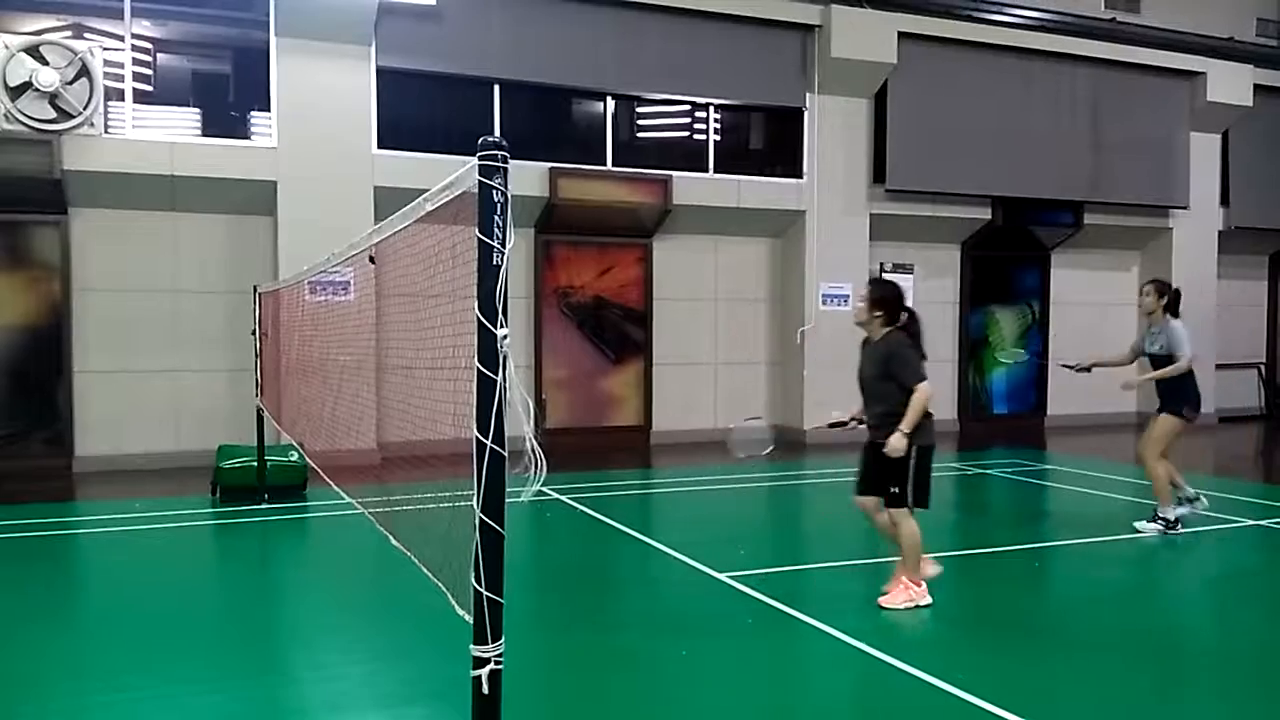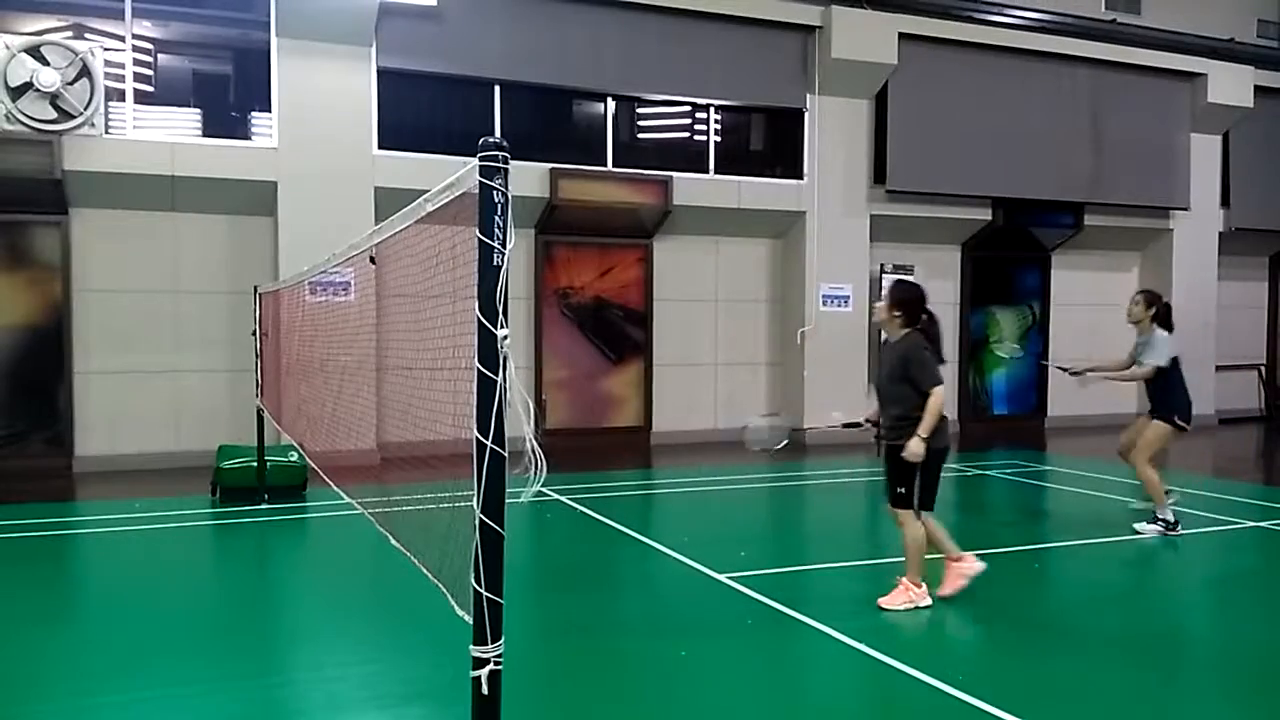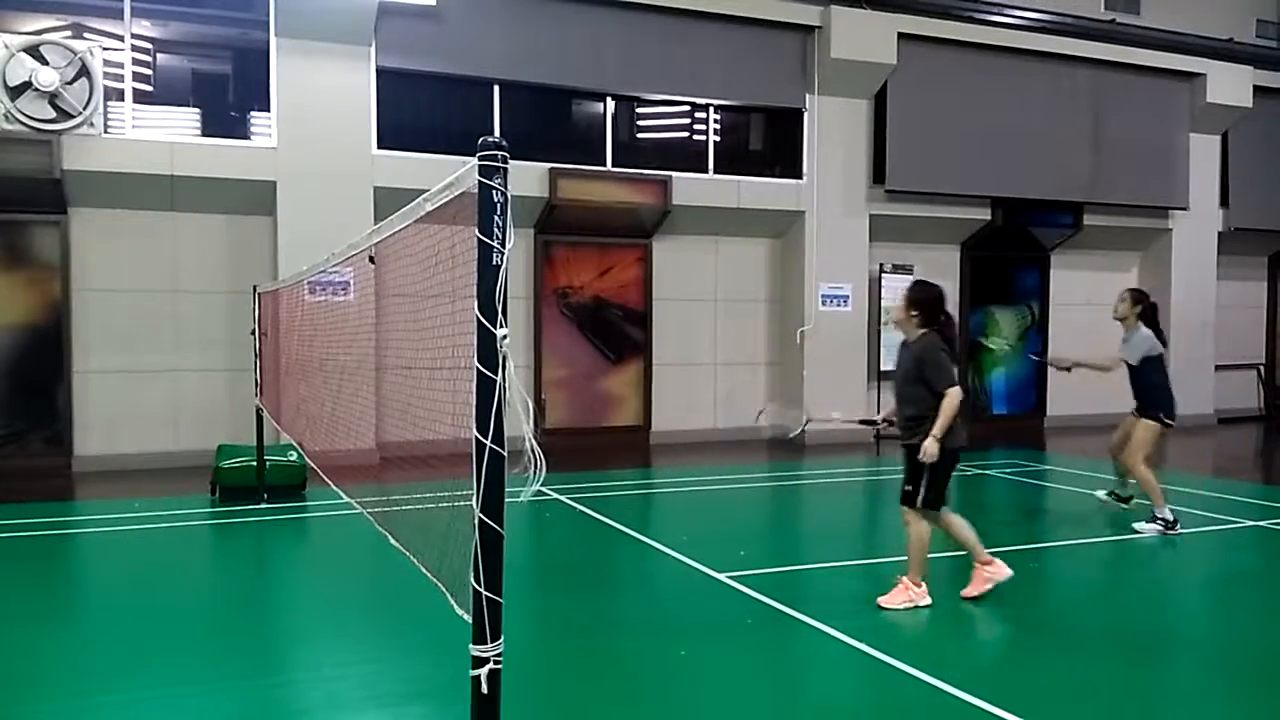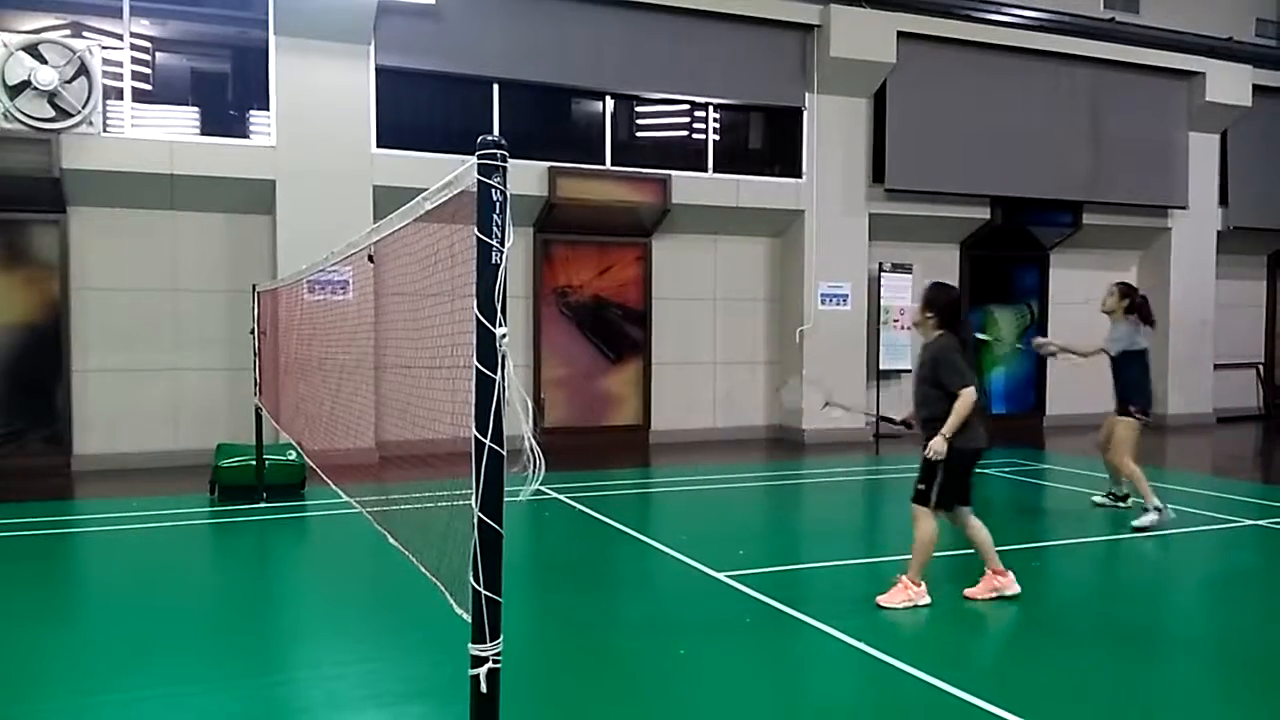
dt=0.1s
person 1, frame 1
left shoulder: (897, 345)
right shoulder: (869, 344)
left elbow: (922, 390)
left wrist: (902, 433)
right wrist: (864, 413)
left hip: (909, 442)
right hip: (881, 439)
left knee: (899, 512)
right knee: (869, 503)
left ankle: (914, 585)
right ankle: (916, 563)
person 1, frame 2
left shoulder: (914, 347)
right shoulder: (889, 346)
left elbow: (938, 392)
left wrist: (920, 437)
right wrist: (878, 413)
left hip: (920, 444)
right hip: (899, 442)
left knee: (906, 512)
right knee: (912, 512)
left ankle: (914, 588)
right ankle: (958, 560)
person 1, frame 3
left shoulder: (929, 348)
right shoulder: (909, 345)
left elbow: (953, 394)
left wrist: (934, 437)
right wrist: (895, 412)
left hip: (935, 444)
right hip: (916, 441)
left knee: (913, 512)
right knee: (935, 512)
left ankle: (914, 586)
right ankle: (987, 565)
person 1, frame 4
left shoulder: (944, 349)
right shoulder: (933, 347)
left elbow: (968, 394)
left wrist: (943, 435)
right wrist: (917, 415)
left hip: (955, 444)
right hip: (957, 442)
left knee: (924, 510)
right knee: (958, 511)
left ankle: (913, 585)
right ankle: (1000, 576)
person 2, frame 1
left shoulder: (1174, 328)
right shoulder: (1149, 330)
left elbow: (1183, 366)
right elbow: (1128, 358)
left wrist: (1143, 379)
right wrist: (1095, 363)
left hip: (1183, 402)
right hip: (1167, 402)
left knee: (1150, 454)
right knee: (1146, 453)
left ankle: (1167, 517)
right ankle: (1189, 496)
person 2, frame 2
left shoulder: (1160, 338)
right shoulder: (1143, 339)
left elbow: (1143, 373)
right elbow: (1126, 364)
left wrist: (1100, 375)
right wrist: (1089, 368)
left hip: (1174, 410)
right hip: (1159, 409)
left knee: (1140, 460)
right knee: (1125, 447)
left ankle: (1166, 519)
right ankle: (1161, 493)
person 2, frame 3
left shoulder: (1142, 336)
right shoulder: (1131, 336)
left elbow: (1109, 365)
right elbow: (1112, 364)
left wrist: (1074, 362)
right wrist: (1075, 363)
left hip: (1158, 407)
right hip: (1145, 407)
left knee: (1134, 461)
right knee: (1116, 446)
left ankle: (1165, 519)
right ankle: (1122, 493)
person 2, frame 4
left shoulder: (1126, 329)
right shoulder: (1121, 328)
left elbow: (1089, 351)
right elbow: (1096, 349)
left wrist: (1054, 345)
right wrist: (1060, 347)
left hip: (1135, 401)
right hip: (1128, 400)
left knee: (1120, 458)
right knee: (1104, 444)
left ankle: (1156, 508)
right ankle: (1118, 493)
